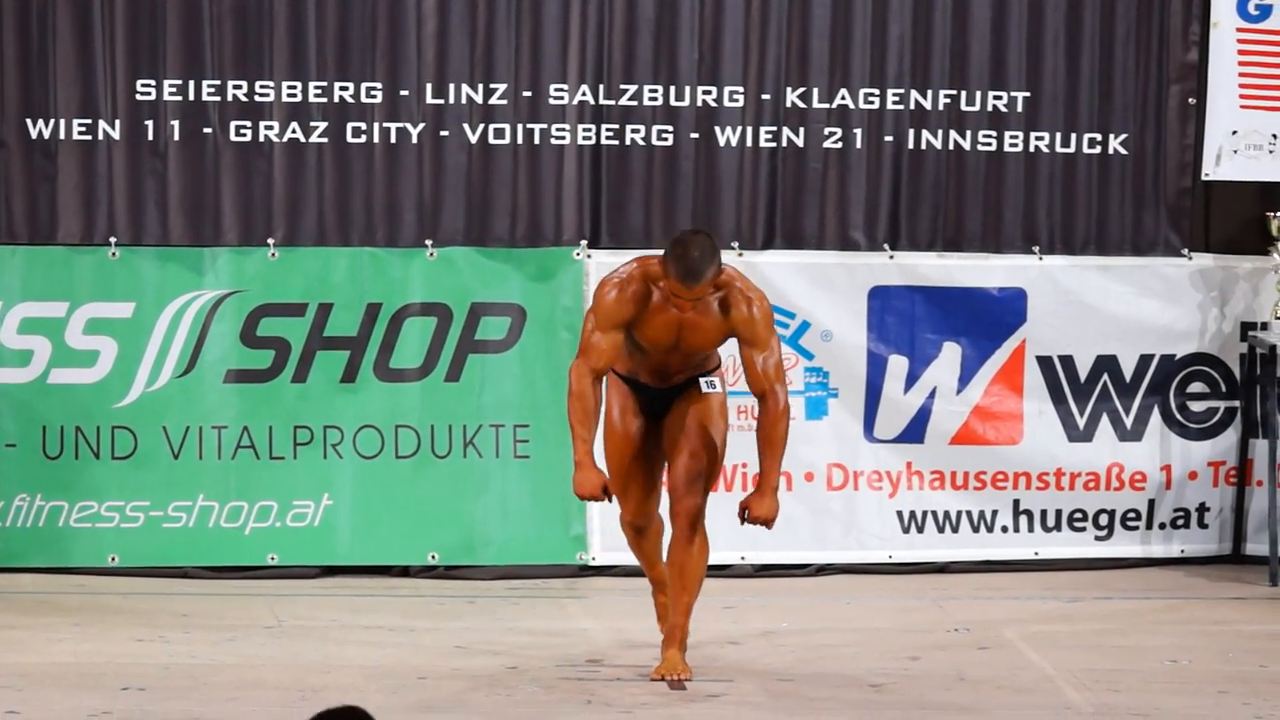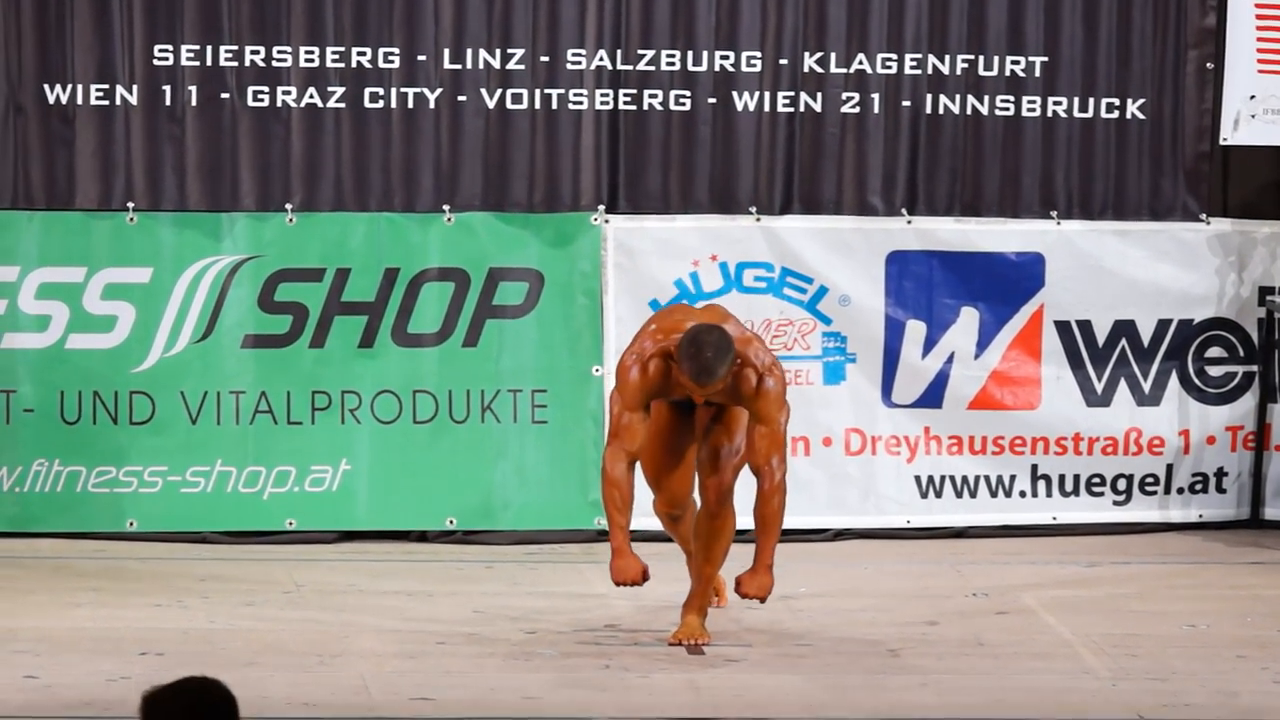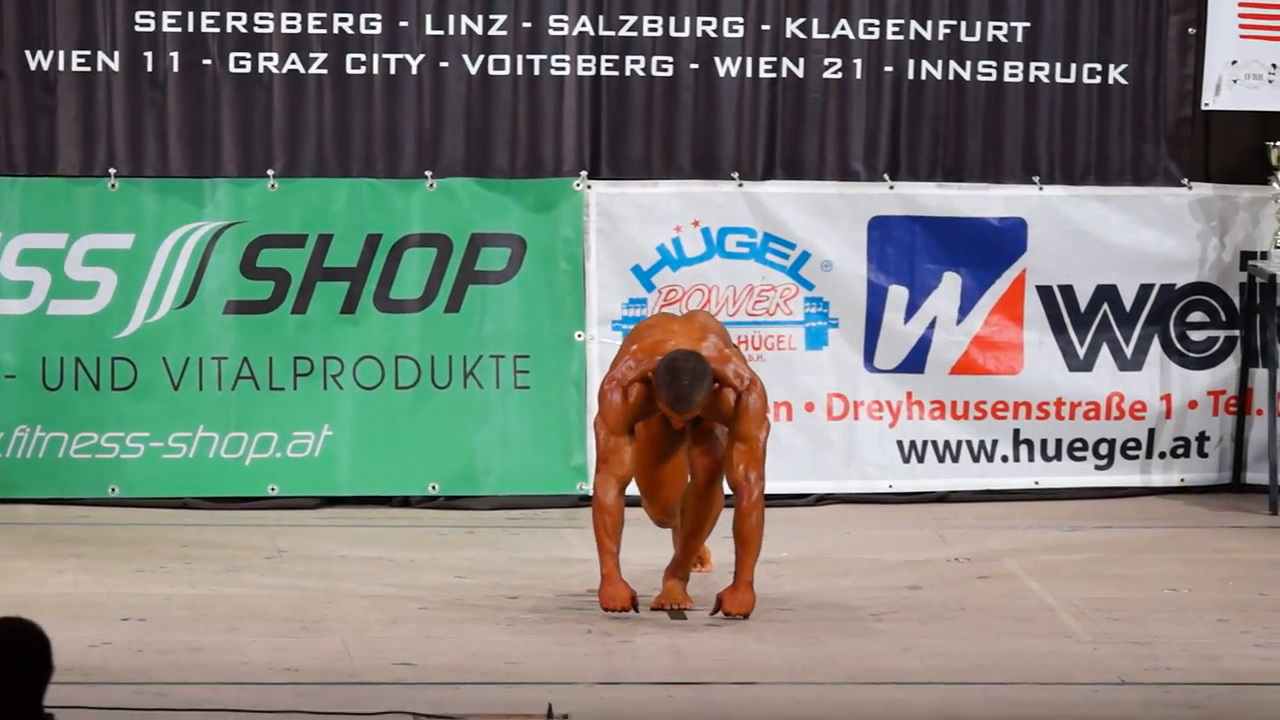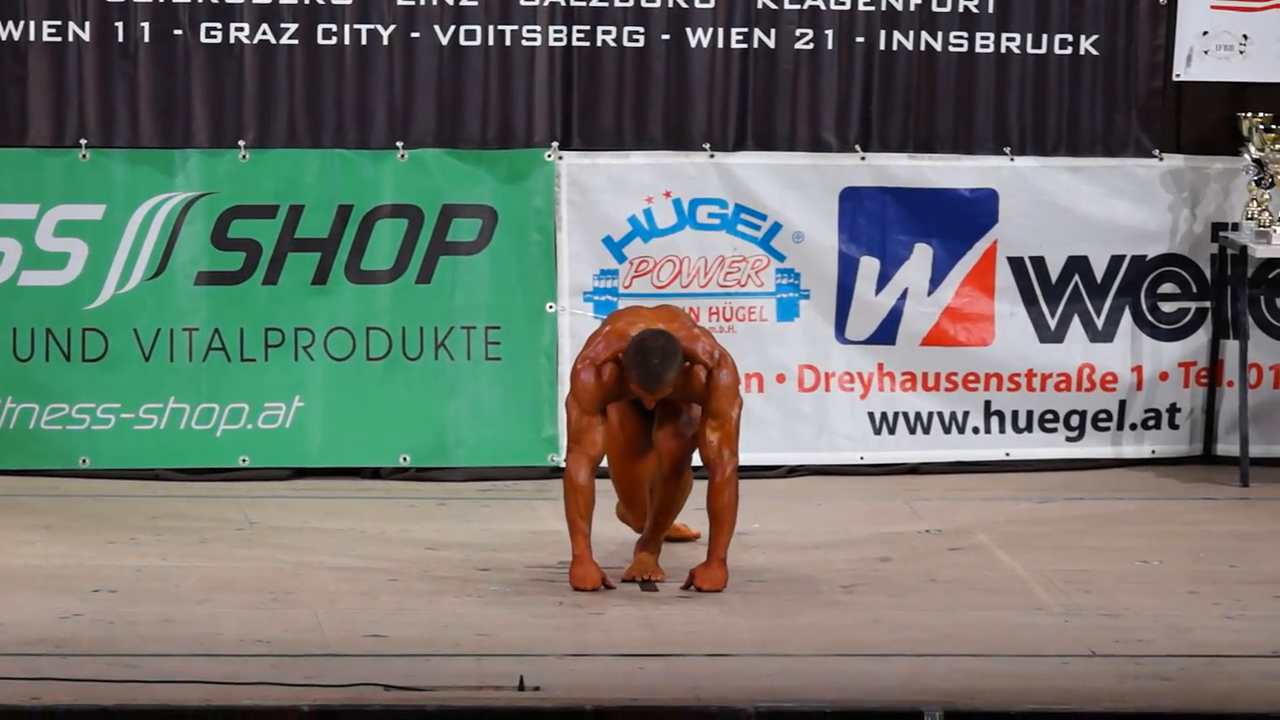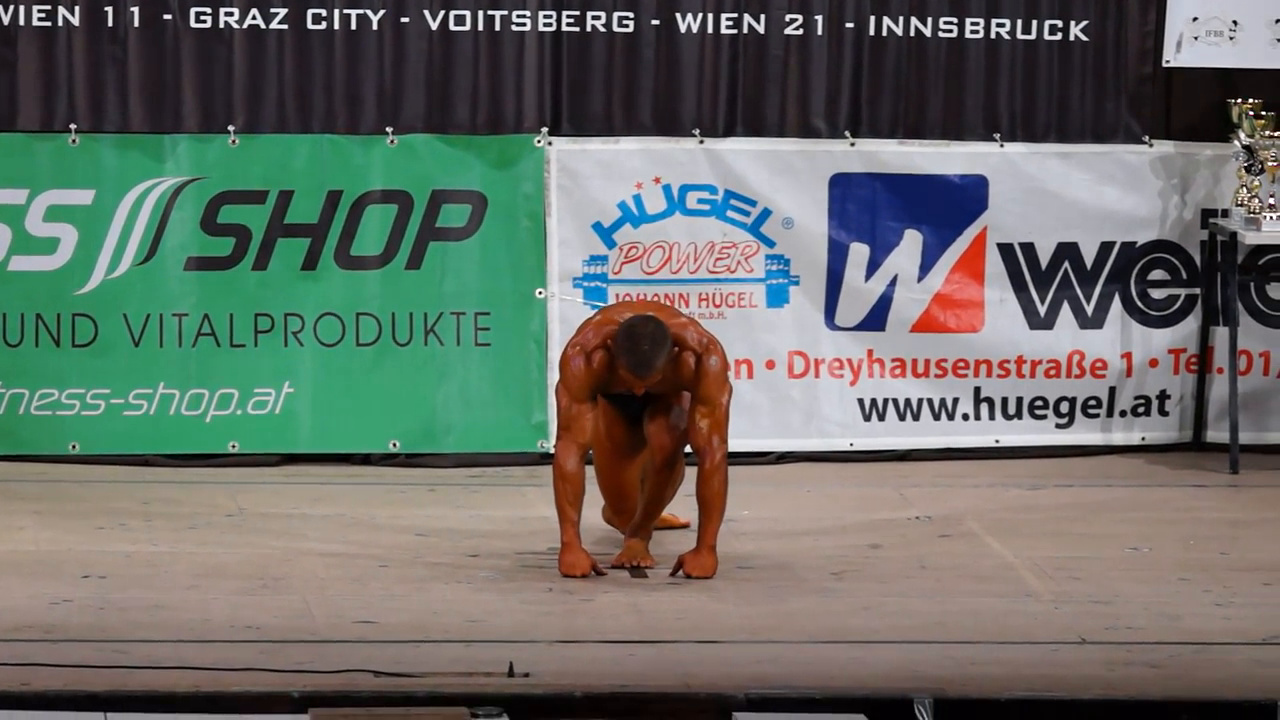
dt=0.3s
person 1, frame 1
left shoulder: (747, 303)
right shoulder: (622, 289)
left elbow: (772, 393)
right elbow: (585, 372)
left wrist: (767, 487)
right wrist: (583, 461)
left hip: (697, 387)
right hip: (630, 385)
left knee: (687, 509)
right knee: (636, 511)
left ankle: (674, 645)
right ankle: (662, 588)
person 1, frame 2
left shoulder: (761, 374)
right shoulder: (642, 364)
left elbow: (771, 472)
right elbow: (619, 455)
left wrist: (763, 566)
right wrist: (620, 550)
left hip: (730, 396)
right hip: (664, 393)
left knee: (717, 488)
right knee: (671, 500)
left ankle: (695, 610)
right ankle: (695, 557)
person 1, frame 3
left shoulder: (743, 391)
right shoulder: (622, 387)
left elbow: (749, 487)
right elbow: (609, 480)
left wrist: (743, 584)
right wrist: (610, 576)
left hip: (715, 398)
right hip: (648, 395)
left knee: (707, 472)
right knee: (661, 507)
left ankle: (678, 574)
right ankle: (686, 533)
person 1, frame 4
left shoulder: (714, 369)
right shoulder: (594, 368)
left elbow: (723, 464)
right elbow: (581, 460)
left wrist: (716, 562)
right wrist: (581, 557)
left hip: (685, 394)
right hip: (622, 400)
left knee: (673, 454)
right knee: (637, 512)
left ankle: (650, 547)
right ankle: (655, 520)
person 1, frame 5
left shoulder: (704, 356)
right shoulder: (583, 354)
left elbow: (712, 451)
right elbow: (570, 447)
left wrist: (706, 548)
right wrist: (570, 545)
left hip: (672, 393)
right hip: (611, 397)
left knee: (665, 445)
right knee: (624, 514)
left ankle: (641, 531)
right ankle: (623, 514)
